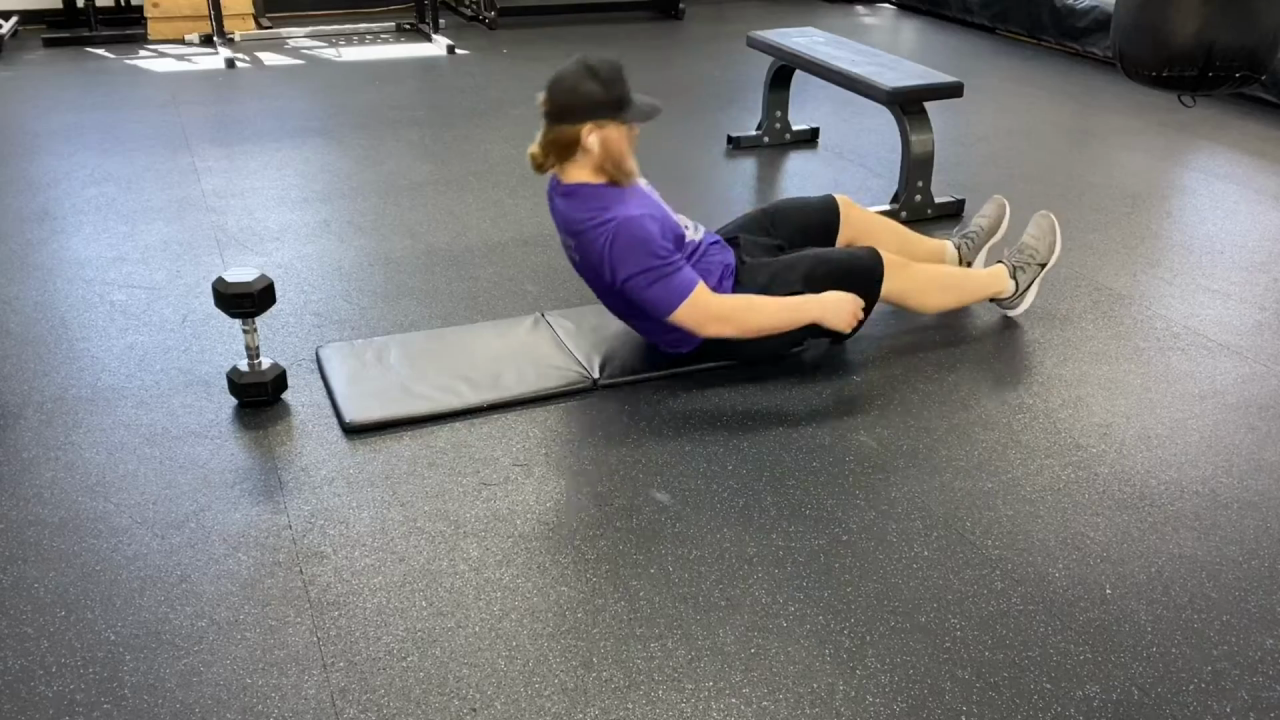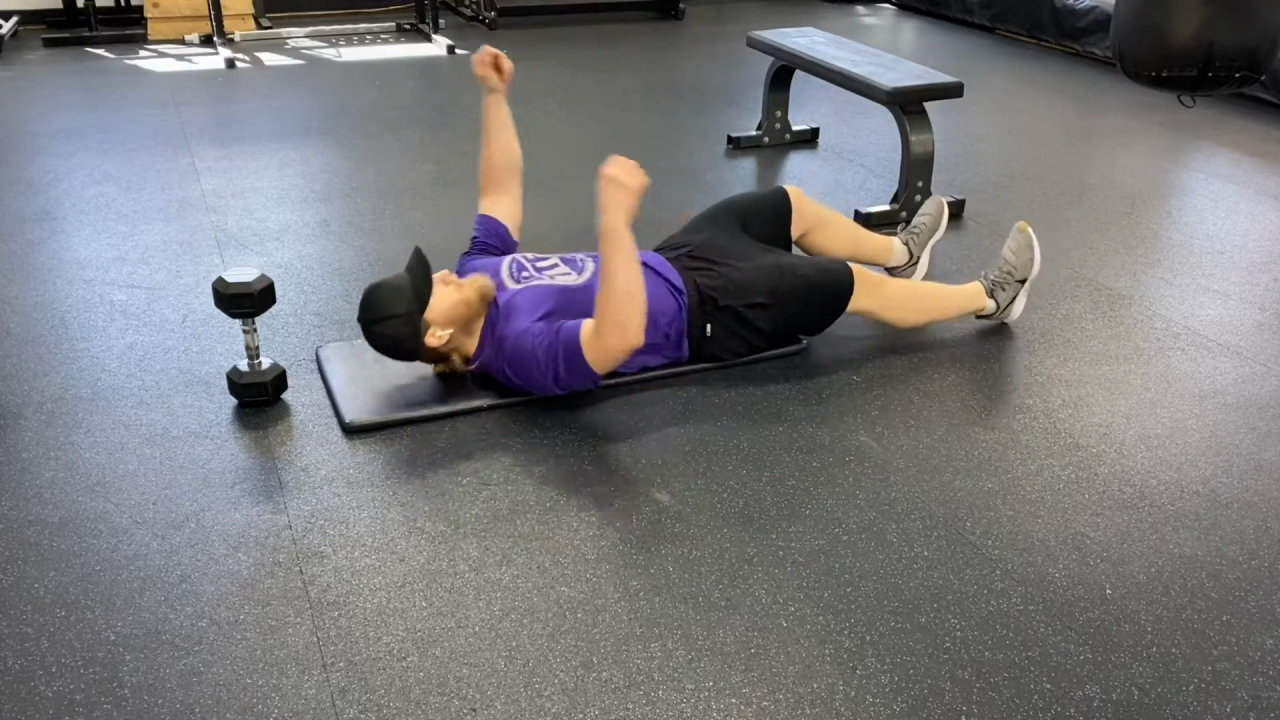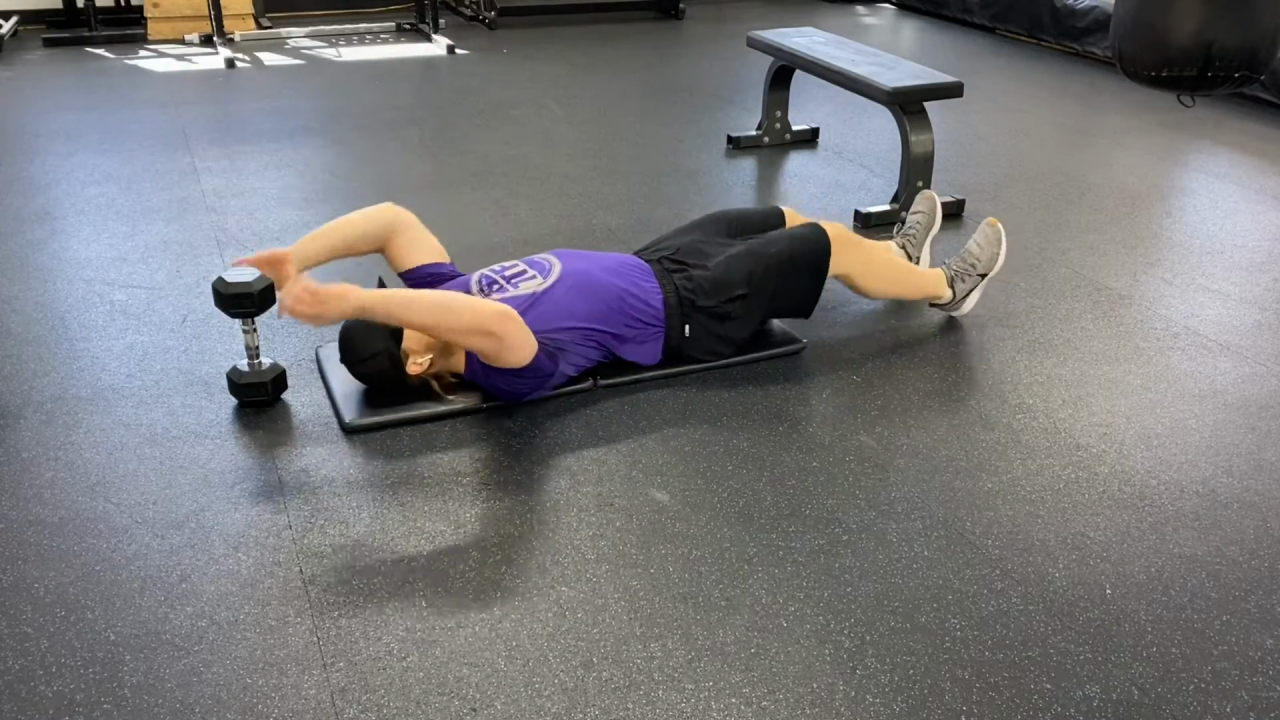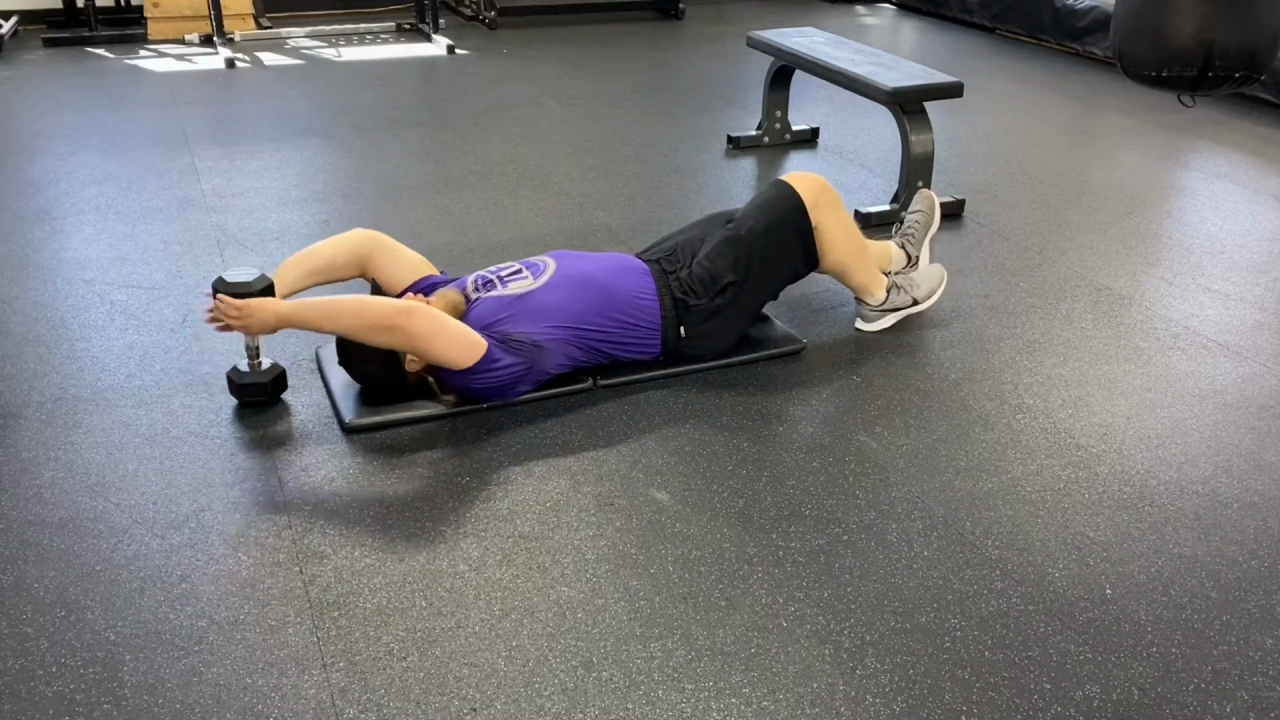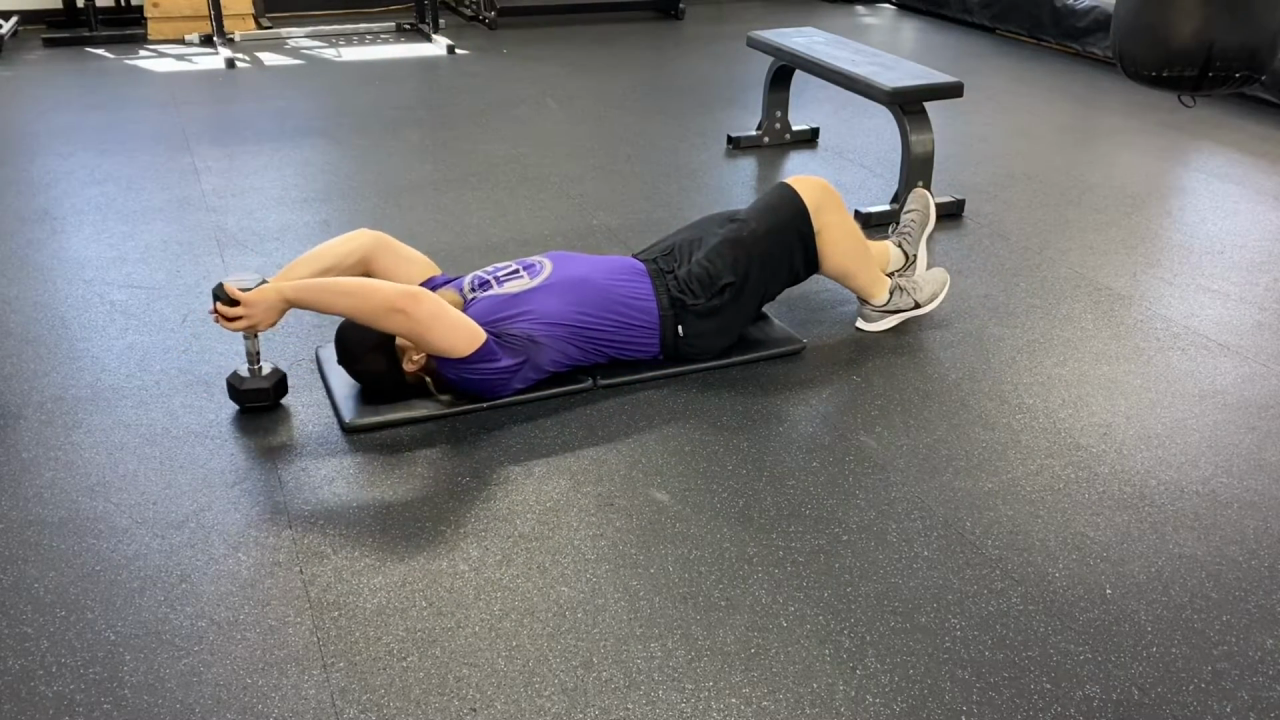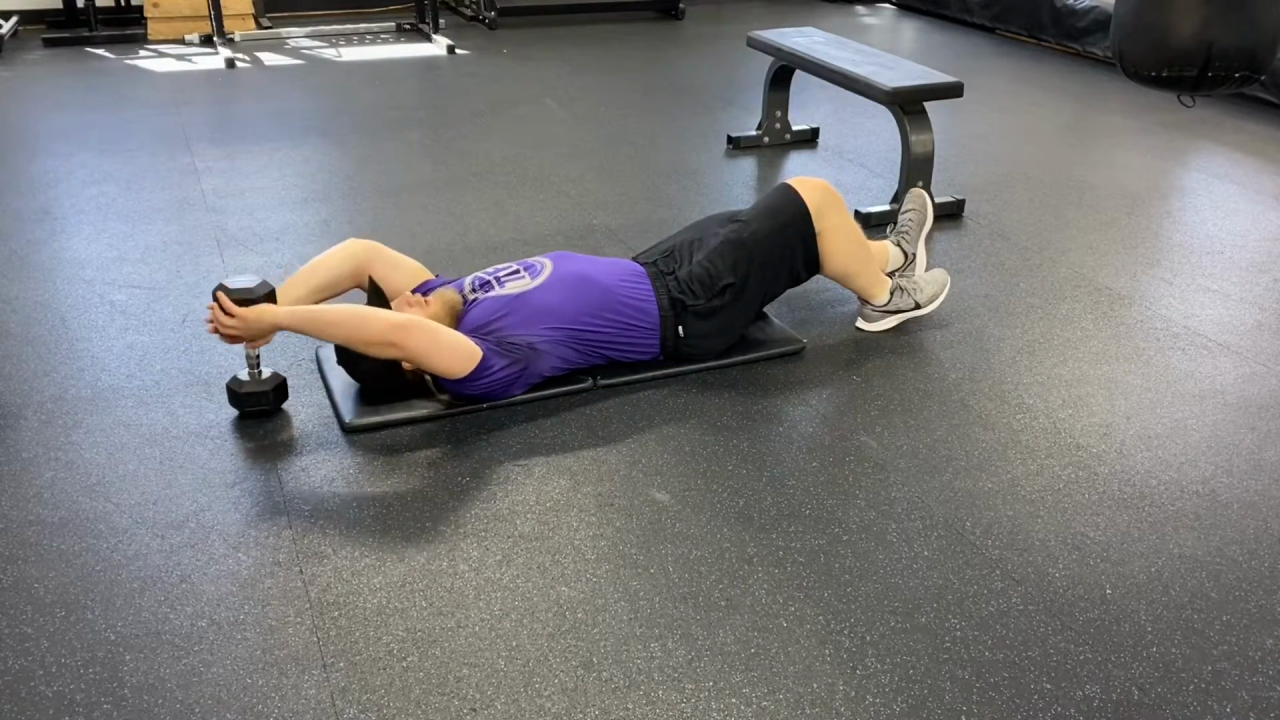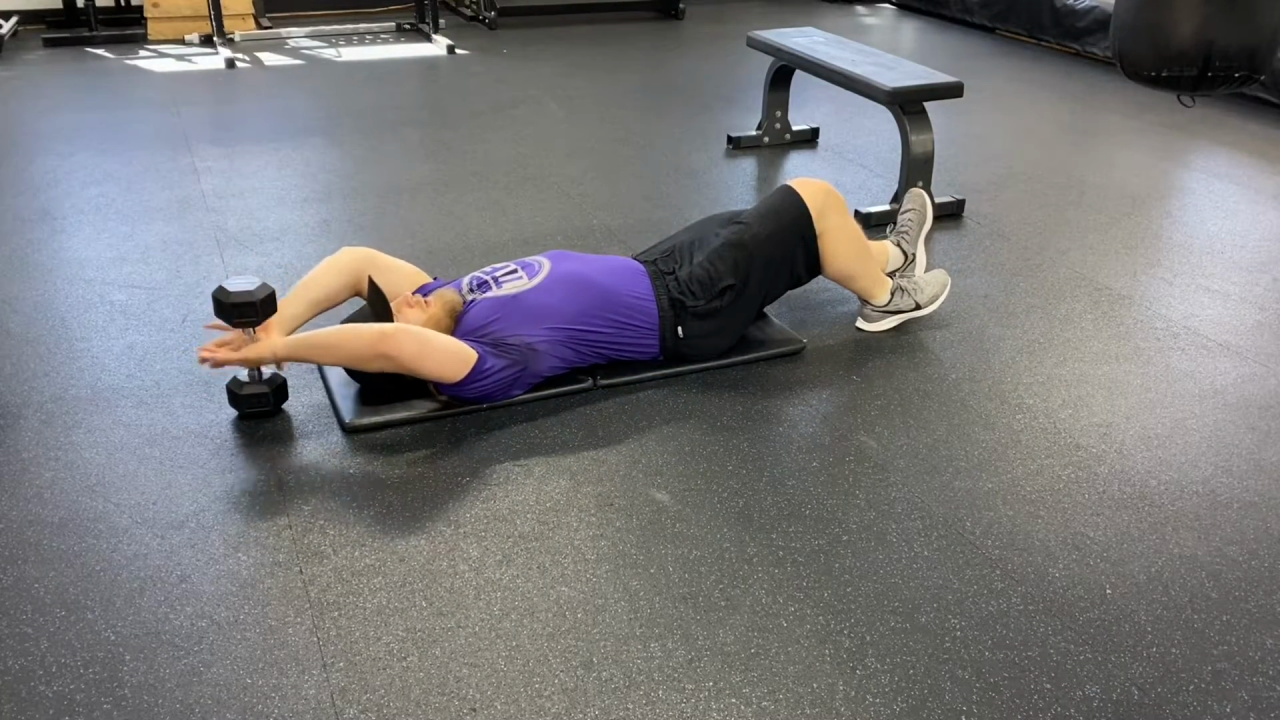
dt=0.7s
person 1, frame 1
left shoulder: (581, 175)
right shoulder: (616, 230)
right elbow: (712, 317)
right wrist: (818, 307)
left hip: (720, 255)
right hip: (727, 292)
left knee: (844, 212)
right knee: (884, 269)
left ankle: (952, 253)
right ankle: (1006, 281)
person 1, frame 2
left shoulder: (477, 272)
right shoulder: (520, 350)
left elbow: (502, 187)
right elbow: (622, 335)
left wrist: (494, 94)
right wrist: (615, 216)
left hip: (665, 265)
right hip: (698, 314)
left knee: (795, 204)
right knee: (859, 287)
left ankle: (898, 254)
right ankle: (986, 297)
person 1, frame 3
left shoulder: (447, 297)
right shoulder: (500, 371)
left elbow: (393, 221)
right elbow: (495, 321)
left wrist: (297, 257)
right wrist: (348, 301)
left hip: (652, 269)
right hip: (691, 315)
left knee: (781, 219)
right knee: (829, 241)
left ankle: (899, 254)
right ankle: (944, 286)
person 1, frame 4
left shoulder: (453, 300)
right shoulder: (484, 368)
left elbow: (365, 244)
right elbow: (402, 319)
left wrist: (268, 288)
right wrist: (277, 312)
left hip: (651, 272)
right hip: (687, 314)
left knee: (774, 221)
right knee: (806, 192)
left ankle: (888, 254)
right ankle: (880, 296)
person 1, frame 5
left shoulder: (449, 302)
right shoulder: (478, 367)
left elbow: (369, 245)
right elbow: (402, 298)
left wrist: (271, 286)
right wrist: (282, 295)
left hip: (649, 272)
right hip: (684, 314)
left knee: (774, 217)
right knee: (809, 196)
left ankle: (886, 255)
right ankle: (883, 297)
person 1, frame 6
left shoulder: (450, 302)
right shoulder: (479, 367)
left elbow: (362, 253)
right elbow: (397, 332)
left wrist: (273, 301)
right wrist: (272, 317)
left hip: (649, 274)
right hip: (684, 314)
left knee: (772, 220)
right knee: (810, 198)
left ankle: (883, 255)
right ankle: (884, 297)
person 1, frame 7
left shoulder: (449, 304)
right shoulder: (480, 366)
left elbow: (359, 260)
right elbow: (393, 345)
left wrist: (274, 314)
right wrist: (275, 345)
left hip: (651, 273)
right hip: (685, 315)
left knee: (775, 218)
right knee: (813, 201)
left ankle: (884, 256)
right ankle: (886, 298)
